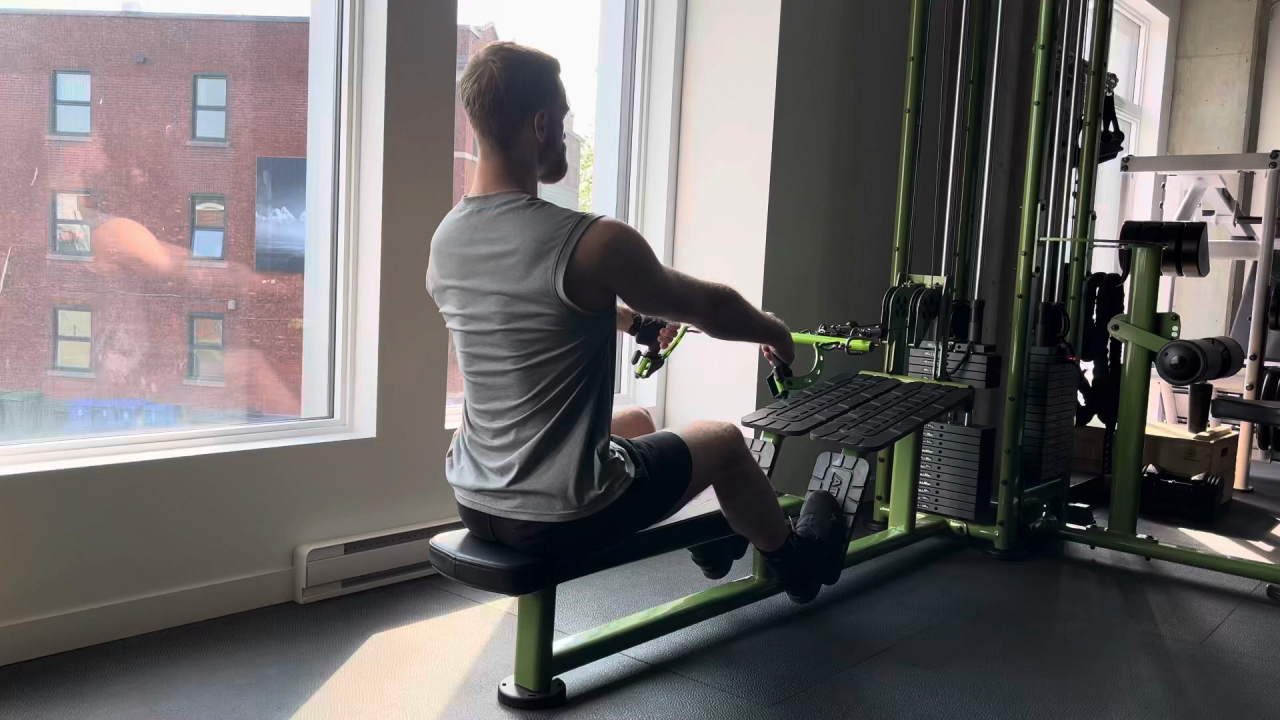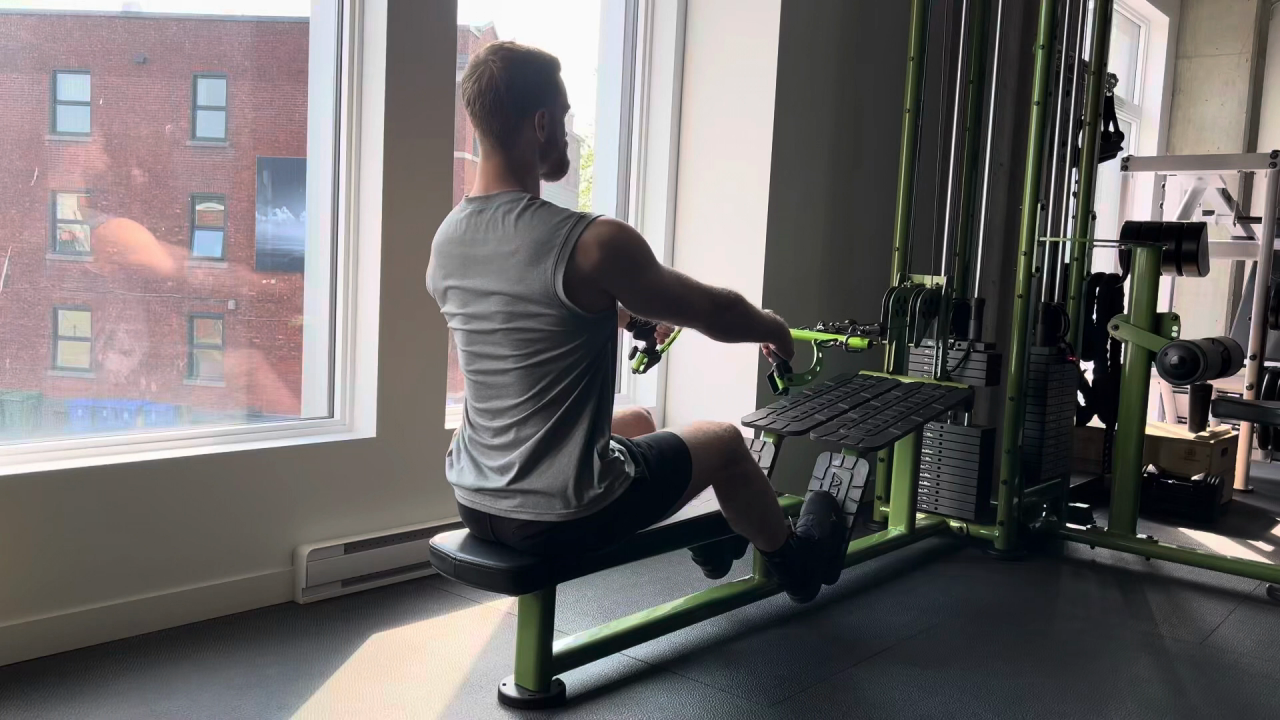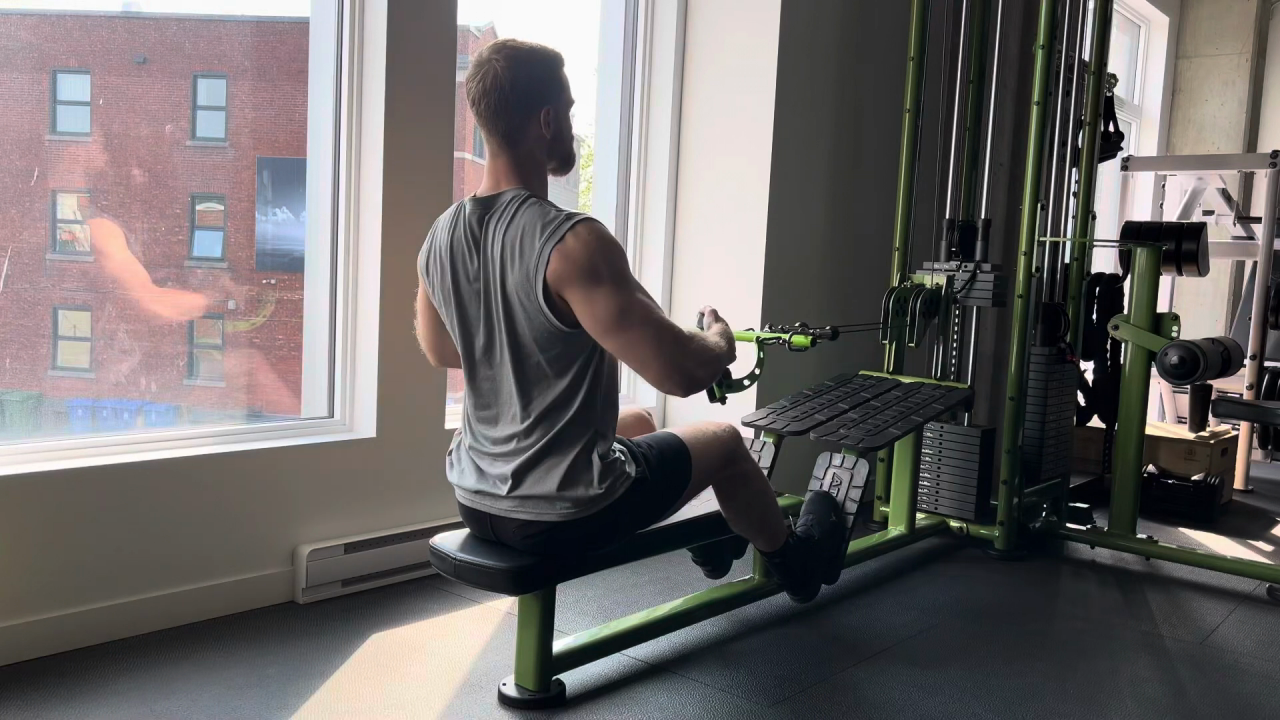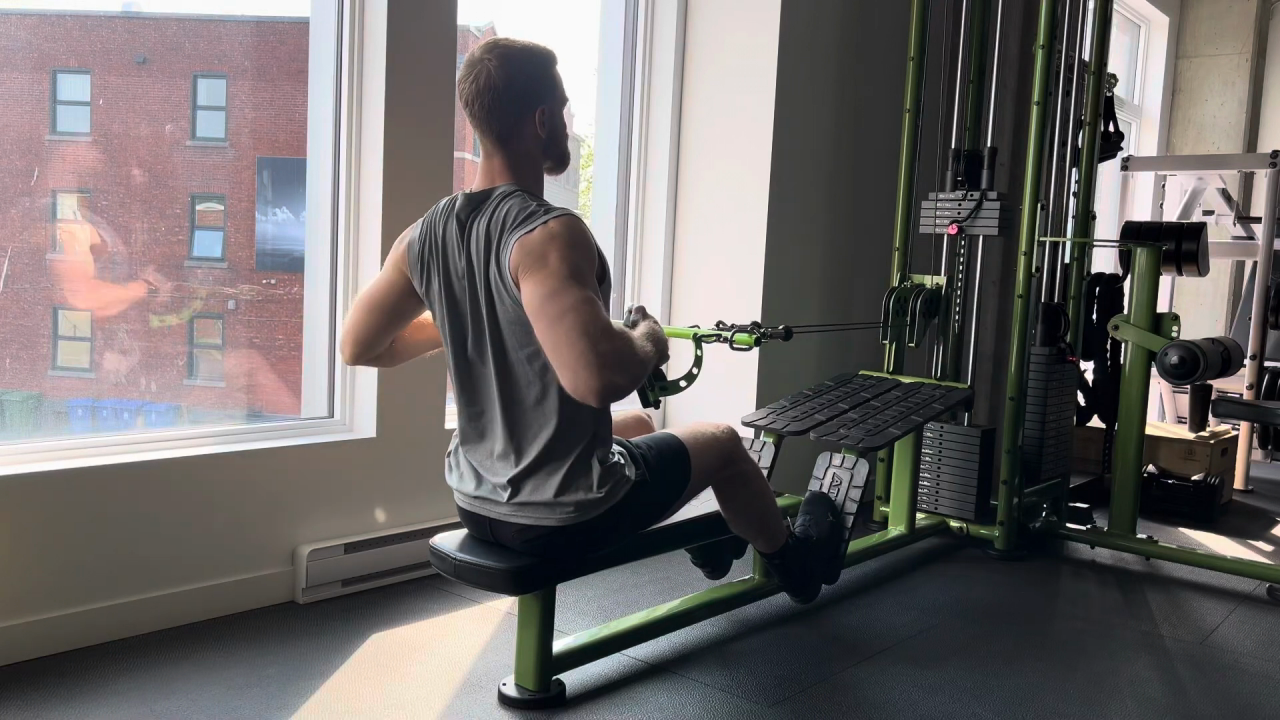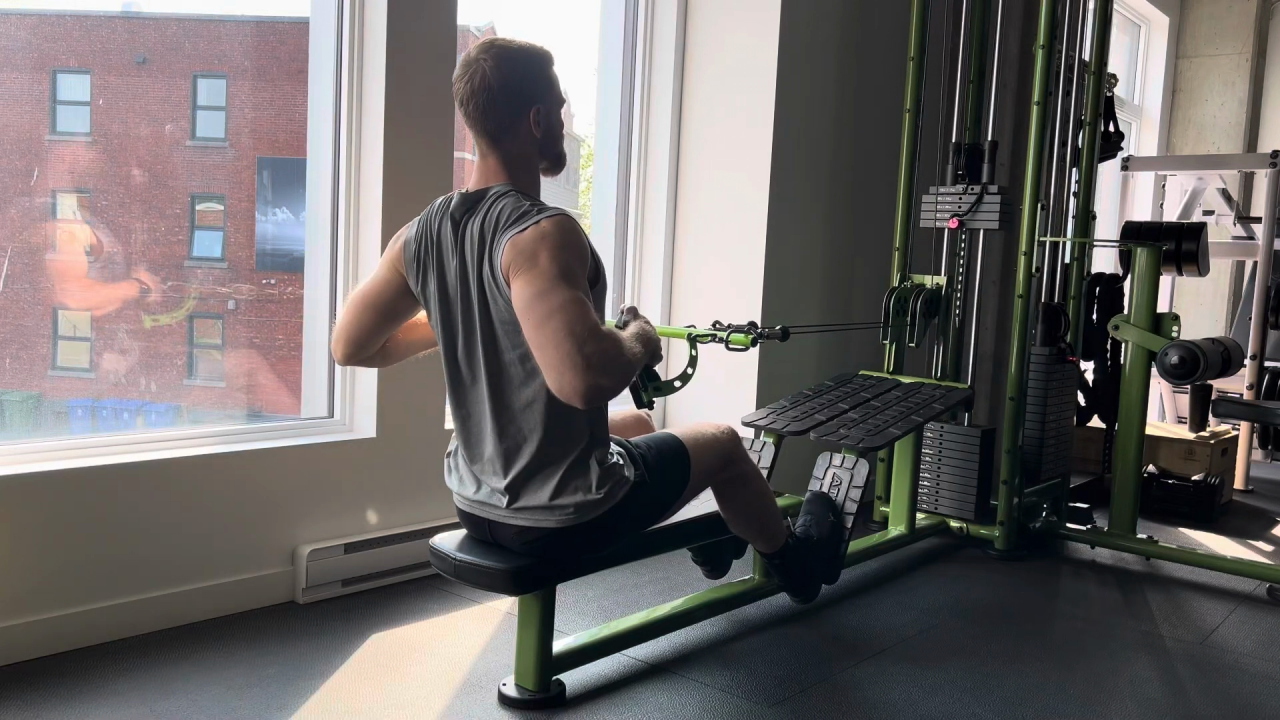
dt=0.5s
person 1, frame 1
left shoulder: (446, 241)
right shoulder: (590, 244)
right elbow: (711, 308)
left wrist: (628, 318)
right wrist: (773, 332)
left hip: (475, 503)
right hip: (564, 517)
left knee: (636, 421)
right knee: (724, 439)
right ankle: (798, 561)
person 1, frame 2
left shoulder: (447, 241)
right shoulder: (592, 244)
right elbow: (716, 313)
right wrist: (772, 329)
left hip: (476, 503)
right hip: (564, 516)
left knee: (636, 423)
right knee: (723, 440)
right ankle: (798, 562)
person 1, frame 3
left shoulder: (439, 239)
right shoulder: (572, 245)
right elbow: (683, 373)
right wrist: (720, 342)
left hip: (477, 502)
right hip: (567, 516)
left knee: (637, 424)
right knee: (724, 441)
left ankle: (708, 542)
right ankle: (797, 563)
person 1, frame 4
left shoulder: (424, 237)
right shoulder: (549, 236)
left elbow: (357, 346)
right elbow: (599, 378)
right wrist: (649, 340)
left hip: (477, 504)
right hip: (566, 517)
left knee: (637, 426)
right knee: (722, 442)
left ankle: (708, 541)
right ankle: (795, 561)
person 1, frame 5
left shoulder: (420, 236)
right shoulder: (541, 235)
left elbow: (349, 346)
right elbow: (585, 379)
right wrist: (639, 340)
left hip: (475, 503)
right hip: (564, 519)
left knee: (635, 425)
right knee: (721, 442)
left ankle: (708, 539)
right ankle: (795, 562)
